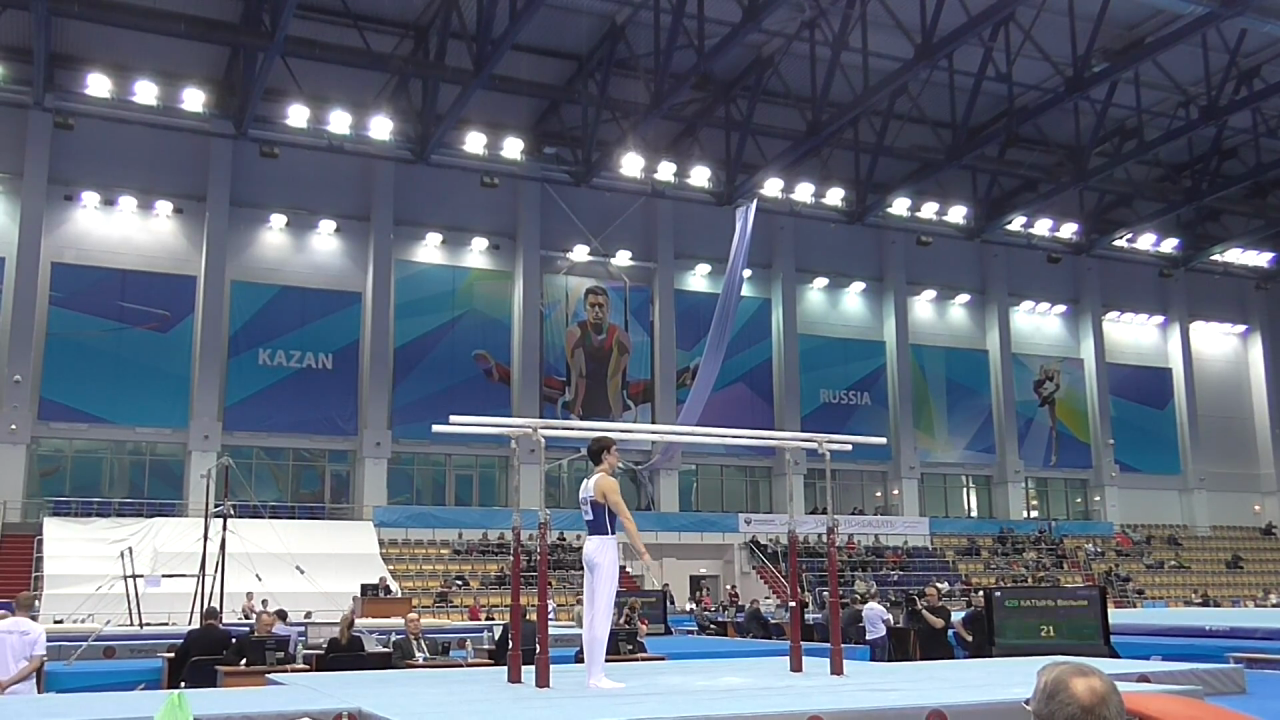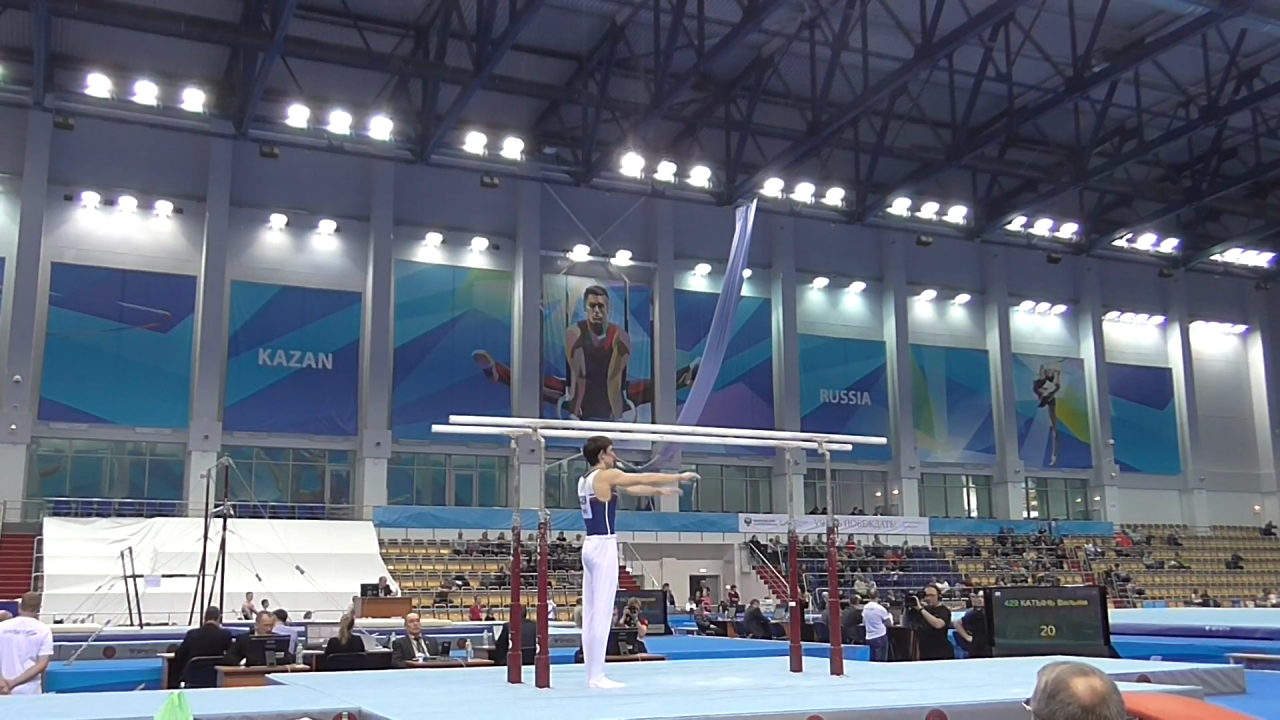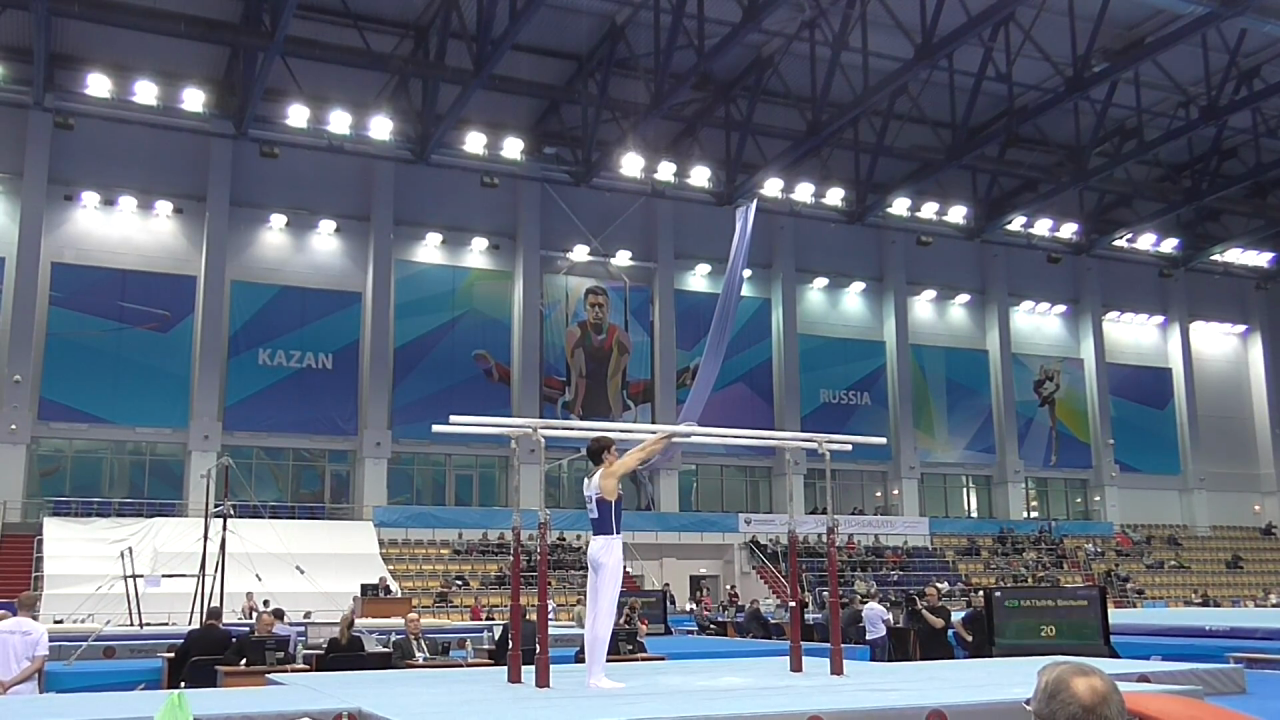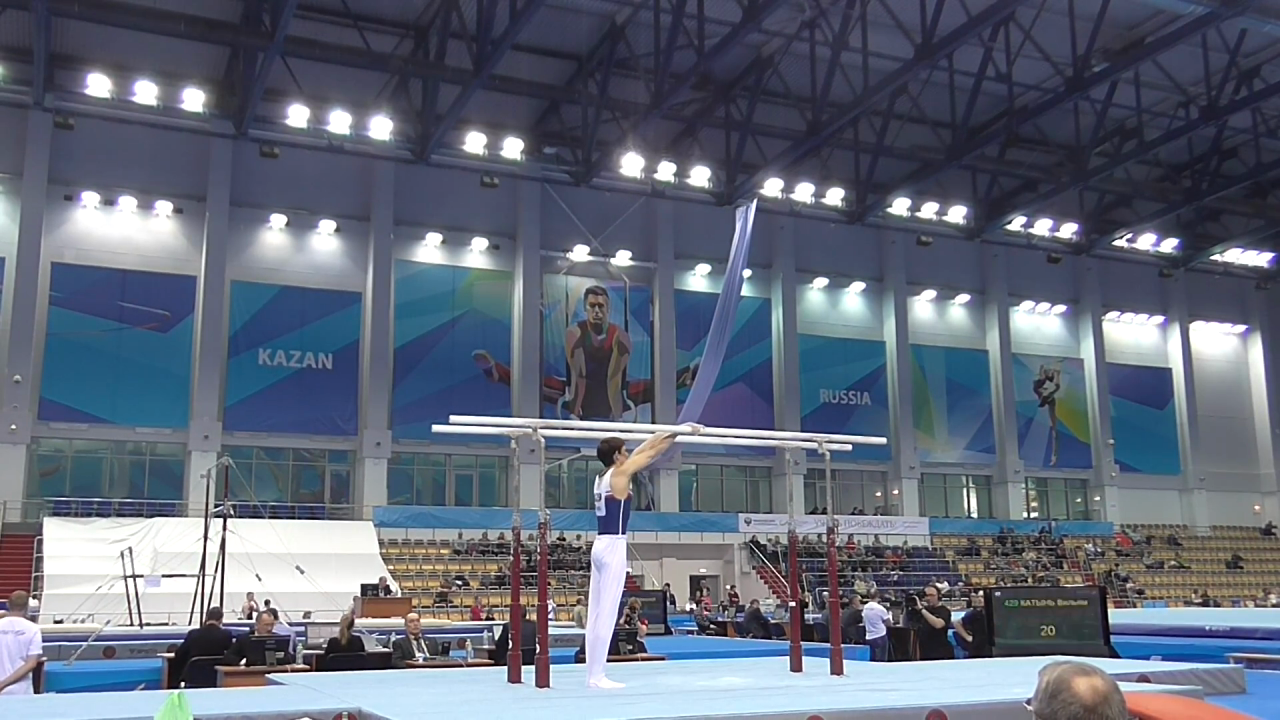
dt=0.3s
person 1, frame 1
left shoulder: (587, 483)
right shoulder: (606, 482)
right elbow: (625, 518)
right wrist: (643, 552)
left hip: (591, 546)
right hip: (605, 547)
left knee: (592, 613)
right knee: (602, 615)
left ankle: (593, 673)
right ankle: (597, 676)
person 1, frame 2
left shoulder: (585, 481)
right shoulder: (605, 476)
left elbow: (630, 488)
right elbow: (644, 479)
left wrist: (659, 490)
right wrist: (679, 477)
left hip: (590, 545)
right hip: (604, 546)
left knee: (592, 613)
right knee: (602, 614)
left ankle: (593, 674)
right ankle: (597, 676)
person 1, frame 3
left shoulder: (591, 478)
right shoulder: (608, 473)
left elbow: (634, 455)
right elbow: (643, 455)
left wrist: (661, 436)
right wrist: (672, 435)
left hip: (596, 546)
right hip: (609, 547)
left knee: (595, 614)
right knee: (605, 614)
left ankle: (593, 674)
right ankle: (597, 677)
person 1, frame 4
left shoulder: (602, 477)
right shoulder: (619, 473)
left elbow: (642, 452)
right elbow: (652, 452)
left wrist: (668, 433)
right wrist: (678, 432)
left hip: (600, 546)
right hip: (614, 547)
left knee: (597, 613)
right knee: (607, 613)
left ankle: (594, 674)
right ankle: (597, 676)
